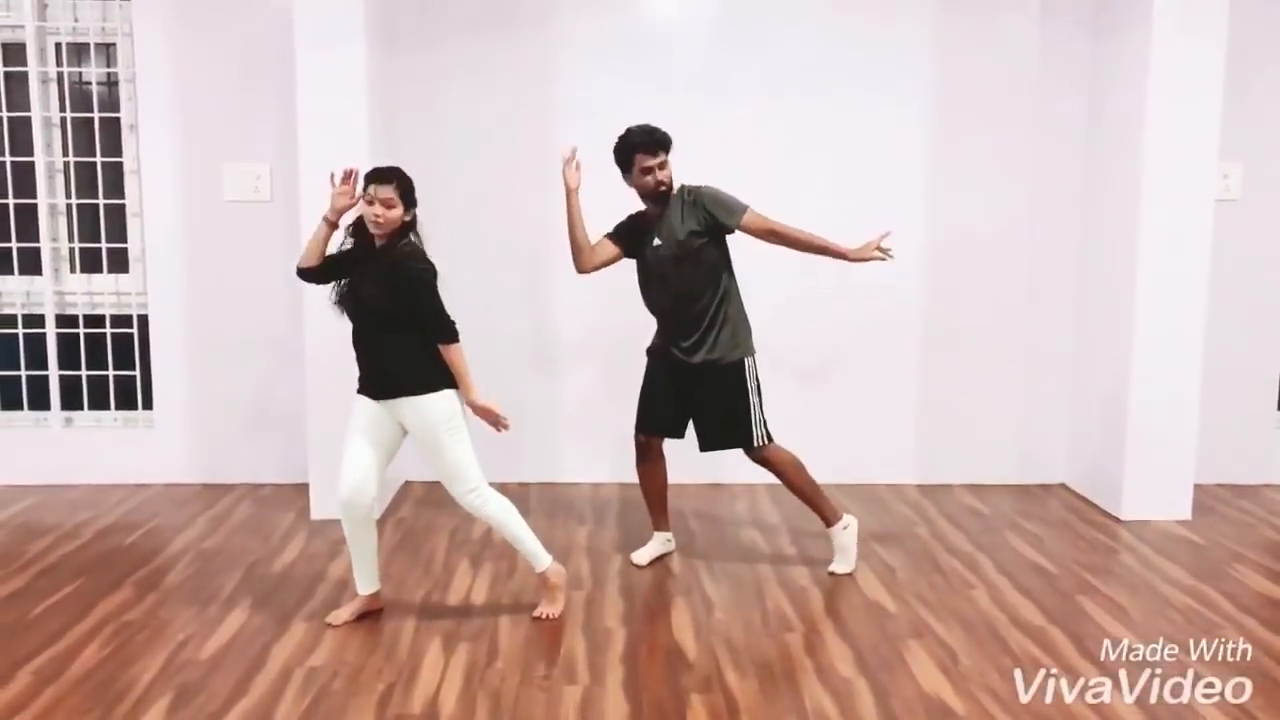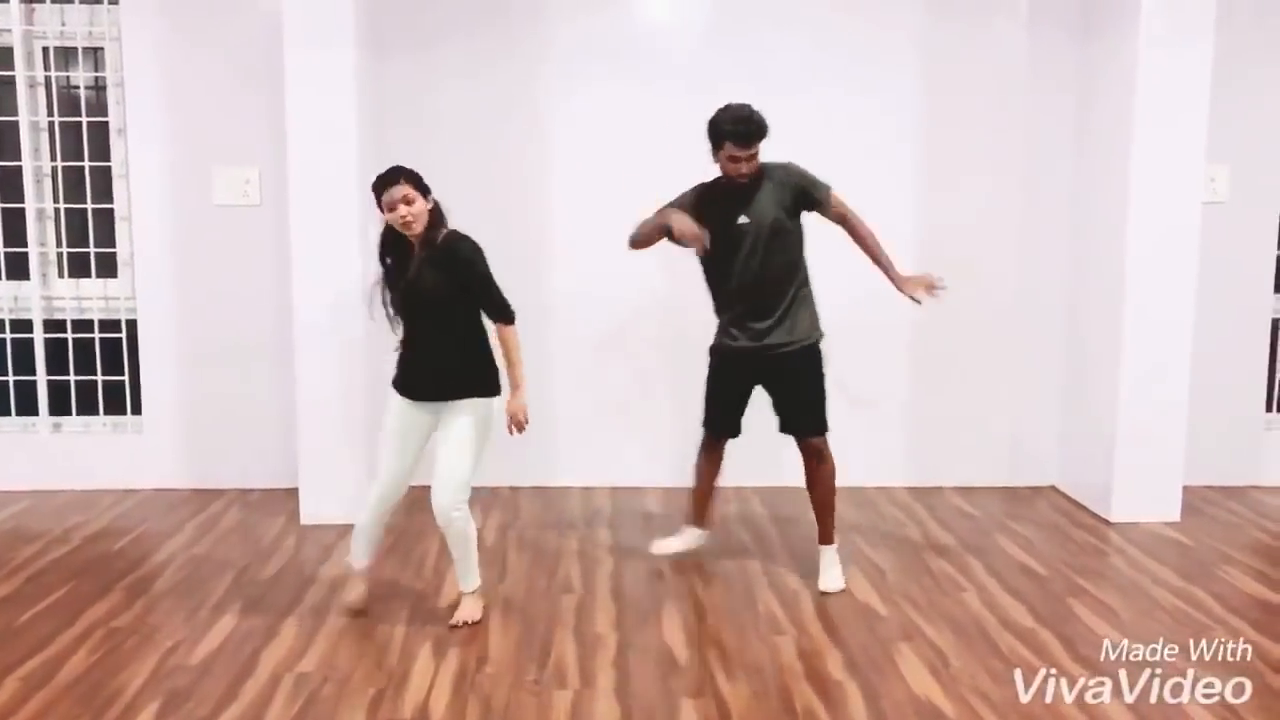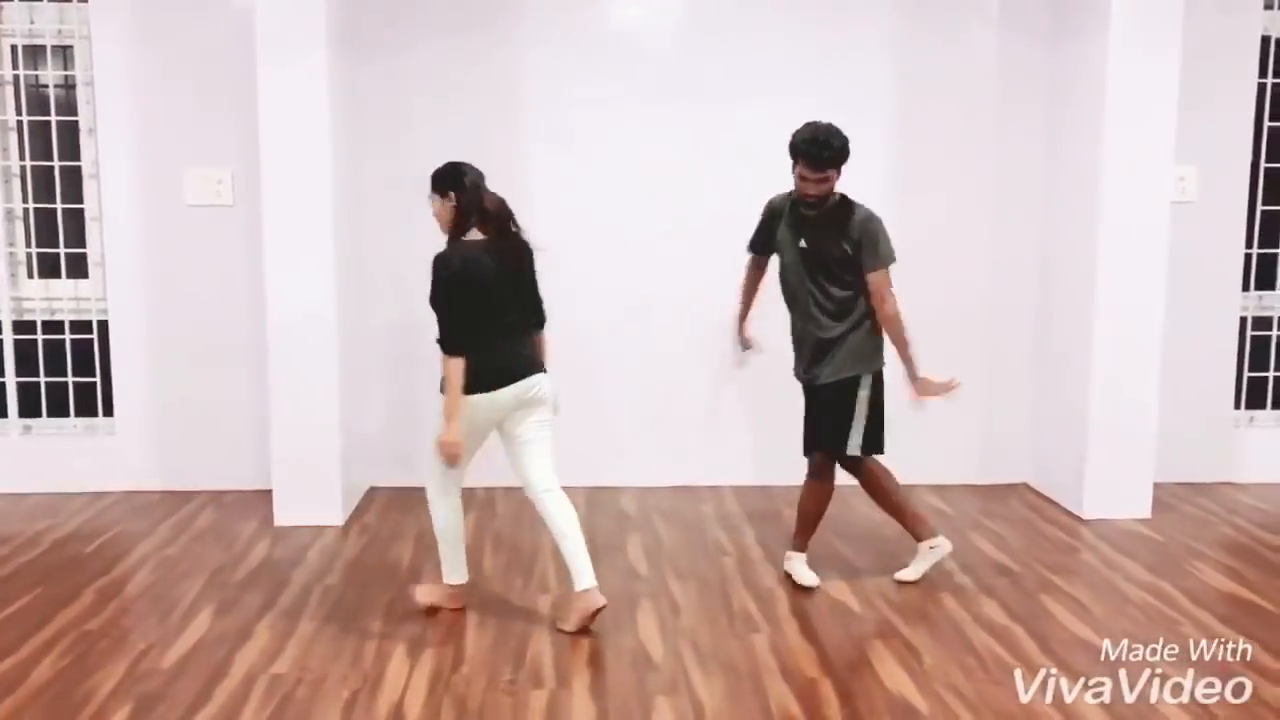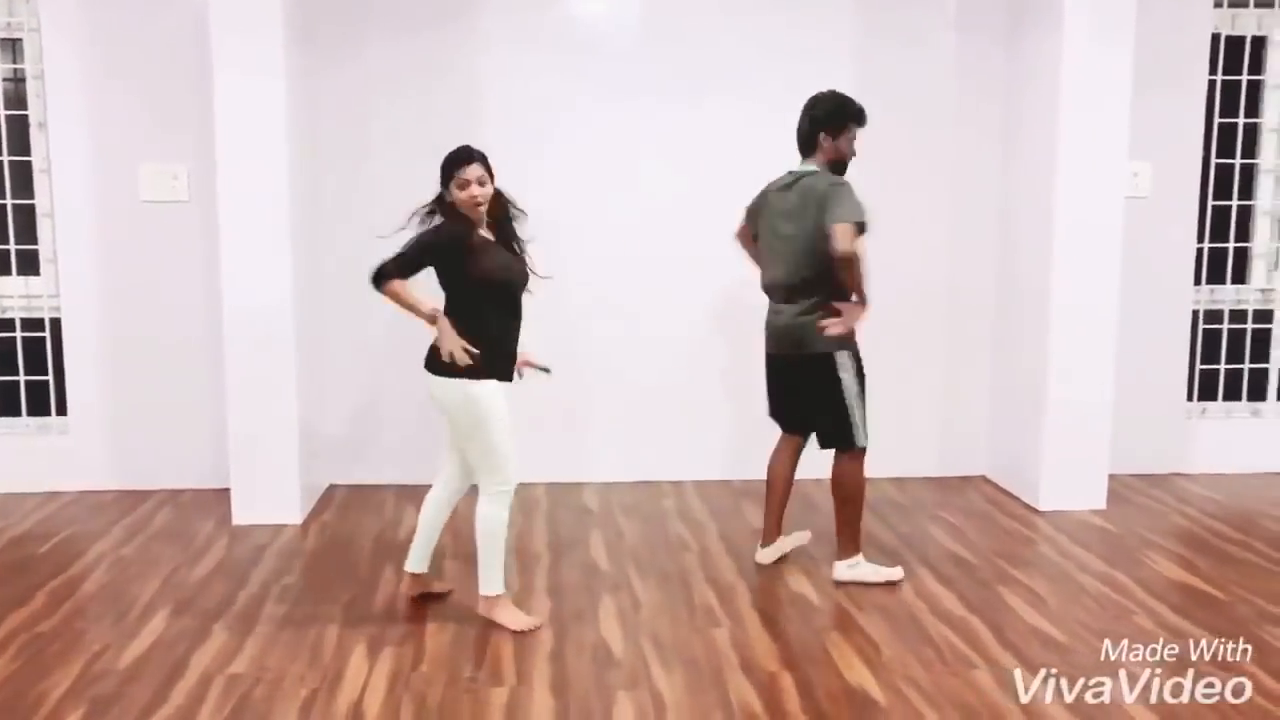
dt=0.5s
person 1, frame 1
left shoulder: (701, 202)
right shoulder: (633, 229)
left elbow: (769, 229)
right elbow: (584, 261)
left wrist: (847, 253)
right wrist: (572, 194)
left hip: (724, 352)
right hip: (671, 353)
left knee: (759, 448)
right knee: (646, 441)
left ankle: (839, 523)
right ankle: (662, 535)
person 1, frame 2
left shoulder: (789, 181)
right shoulder: (701, 201)
left elbow: (848, 217)
right elbow: (638, 239)
left wrist: (896, 277)
right wrist: (669, 221)
left hip: (795, 338)
right hip: (735, 341)
left knee: (813, 442)
right knee: (715, 436)
left ankle: (827, 549)
right ankle: (696, 527)
person 1, frame 3
left shoulder: (862, 223)
right shoulder: (779, 211)
left elbow: (884, 300)
right elbow: (757, 264)
left wrist: (912, 373)
right wrist: (743, 321)
left hip: (853, 362)
right hip: (813, 361)
left knee: (822, 459)
right knee: (856, 458)
left ankle: (797, 552)
right ankle: (929, 540)
person 1, frame 4
left shoulder: (778, 189)
right shoulder: (834, 191)
left elbow: (744, 234)
right elbow: (846, 249)
right wrist: (857, 299)
left hip: (786, 334)
right hip: (823, 339)
left knee: (794, 433)
right knee: (850, 447)
left ankle: (771, 538)
right ankle: (848, 559)
person 2, frame 1
left shoulder: (409, 262)
right shoulder: (362, 254)
left elbow: (442, 330)
right elbow: (309, 269)
left wrist: (469, 394)
right wrist: (332, 216)
left hip: (425, 392)
right hip: (375, 395)
left knee: (472, 491)
right knee: (353, 495)
left ankle: (550, 572)
right ankle: (368, 593)
person 2, frame 2
left shoulder: (458, 249)
right shoulder: (397, 255)
left elbow: (501, 314)
left wrist: (517, 387)
left hip: (468, 392)
right hip: (411, 389)
left knee: (449, 502)
right knee: (385, 486)
left ankle: (471, 591)
right ankle: (359, 568)
person 2, frame 3
left shoulder: (451, 262)
right shoulder: (513, 247)
left elbow: (454, 343)
right elbow: (536, 317)
left wrist: (451, 420)
right wrist: (536, 369)
left hip: (483, 390)
right hip: (531, 381)
left knee: (444, 485)
right knee: (544, 486)
left ankle: (453, 586)
right ankle: (585, 590)
person 2, frame 4
left shoulder: (501, 234)
right shoulder: (447, 235)
right elbow: (386, 276)
left wrist: (513, 347)
right wrist: (436, 319)
left hip: (488, 372)
right hip: (463, 373)
left knee: (457, 473)
right knee: (499, 480)
left ankle: (417, 572)
right ankle: (492, 596)
